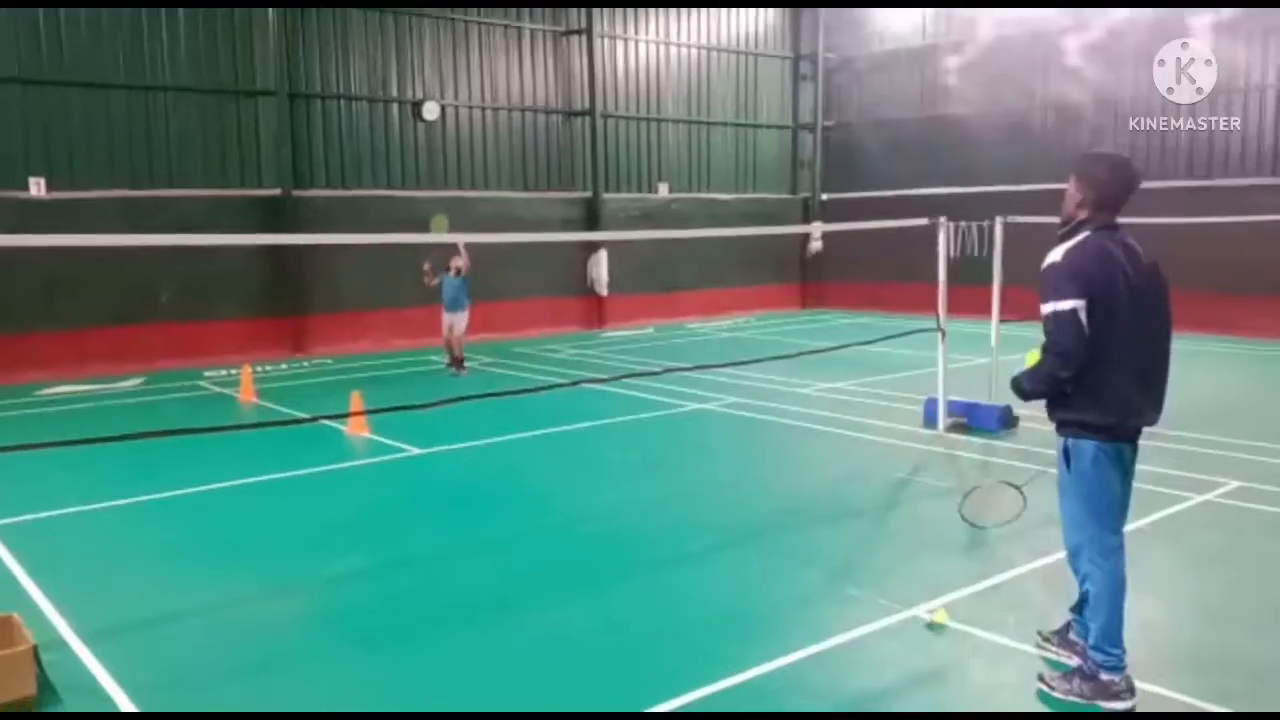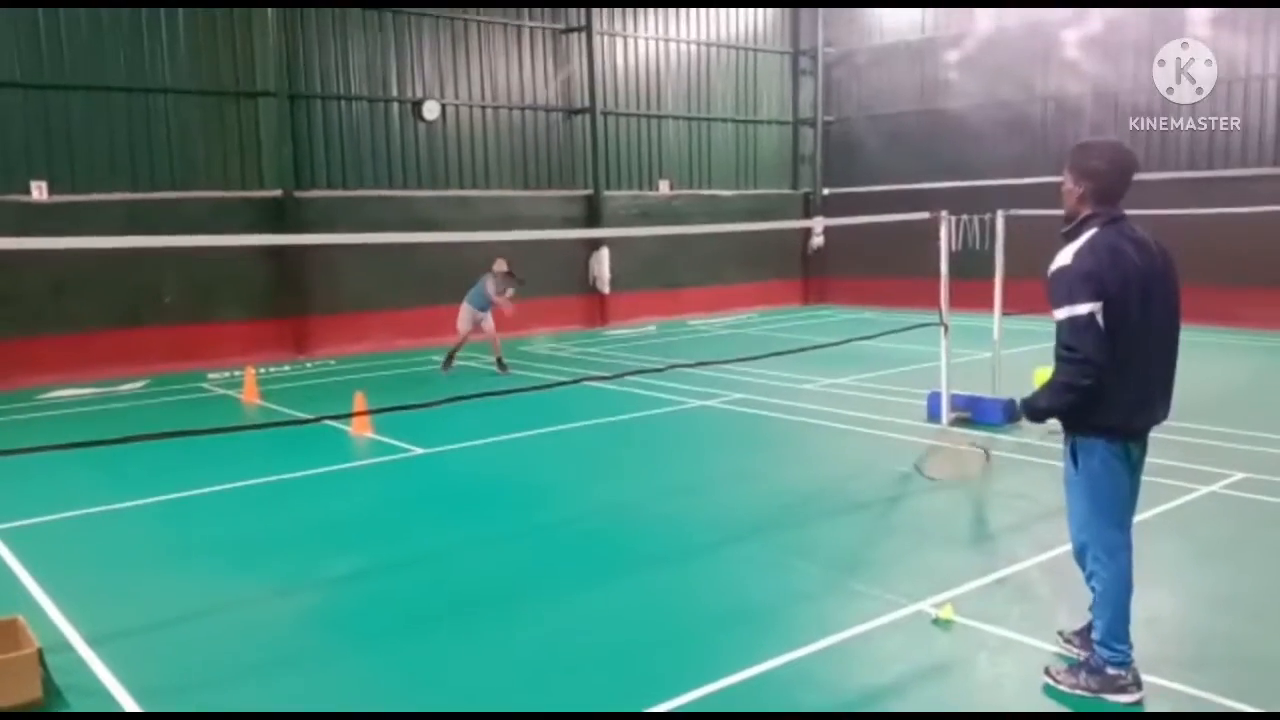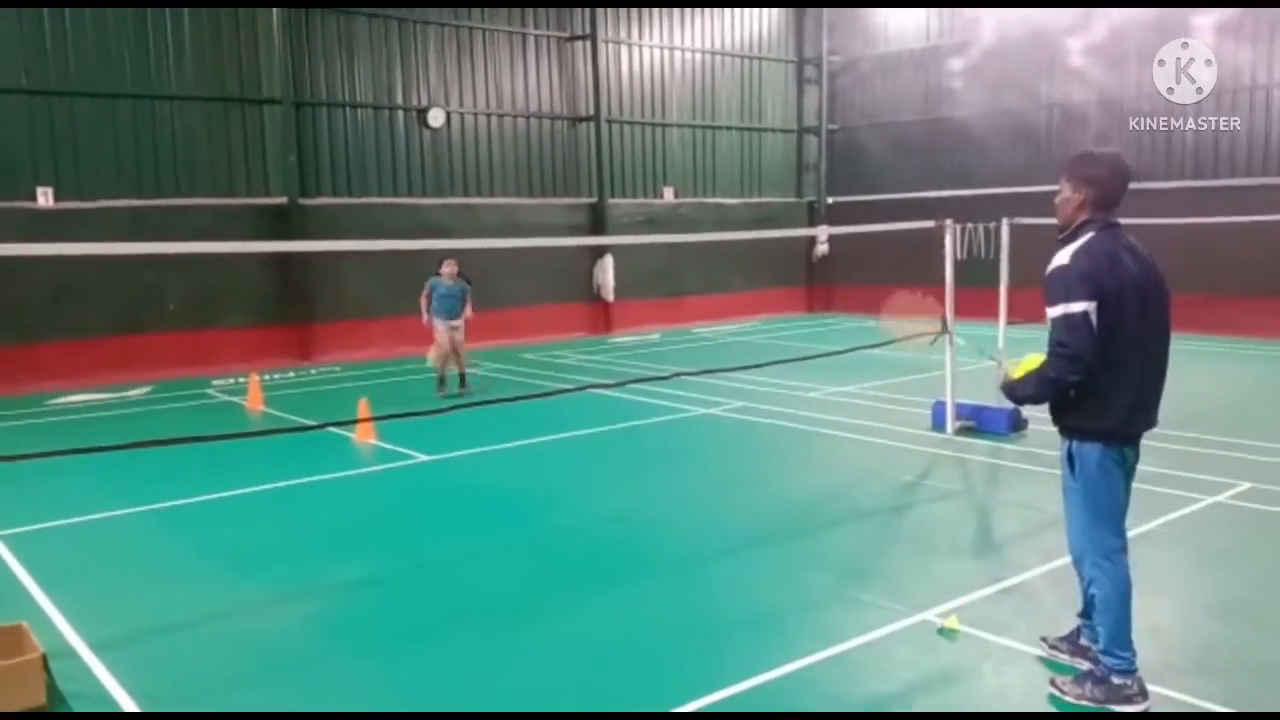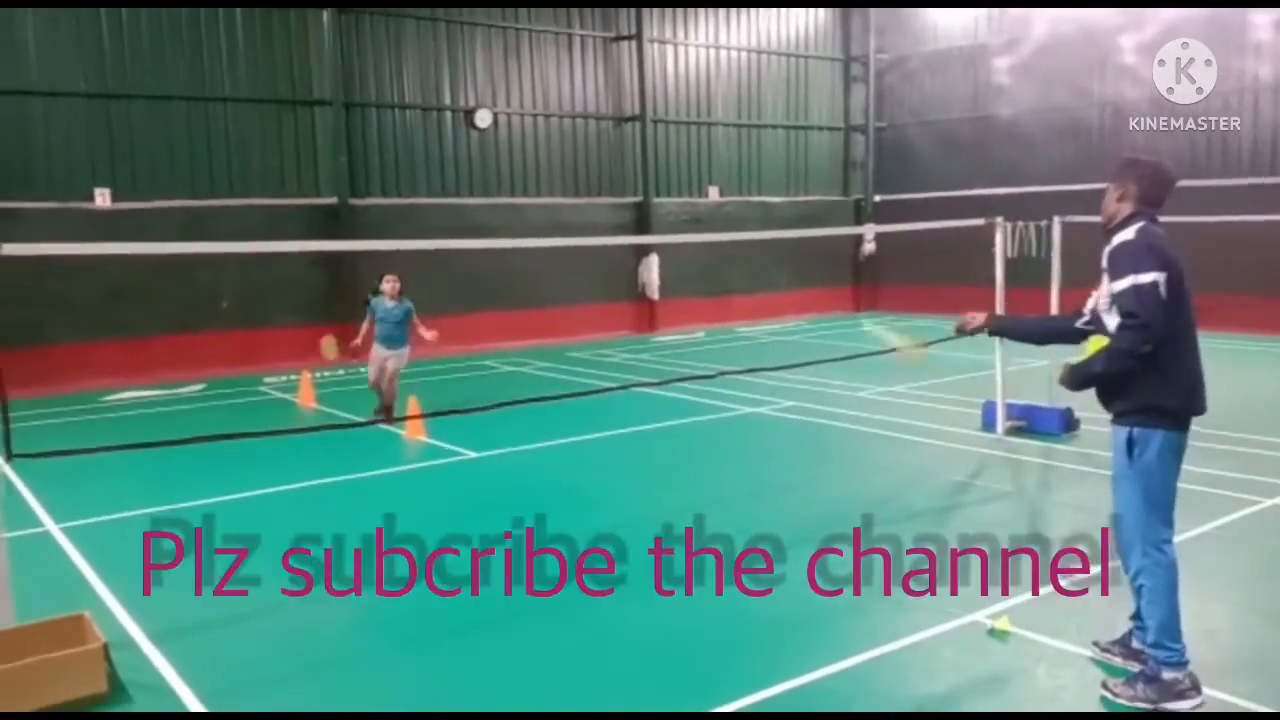
dt=0.7s
person 1, frame 1
left shoulder: (1069, 261)
right shoulder: (1139, 259)
left elbow: (1064, 353)
right elbow: (1146, 343)
left wrist: (1026, 383)
left hip: (1089, 424)
right hip: (1127, 417)
left knee: (1093, 541)
right knee: (1097, 536)
left ankle: (1106, 672)
right ankle: (1084, 631)
person 1, frame 2
left shoulder: (1078, 262)
right shoulder: (1150, 250)
left elbow: (1082, 360)
right elbow: (1151, 339)
left wrist: (1039, 404)
left hip: (1098, 424)
right hip: (1136, 416)
left knee: (1099, 540)
right knee: (1109, 535)
left ankle: (1112, 666)
right ankle: (1102, 632)
person 1, frame 3
left shoulder: (1074, 264)
right shoulder: (1137, 256)
left elbow: (1071, 361)
right elbow: (1132, 344)
left wrist: (1020, 388)
left hip: (1094, 428)
right hip: (1129, 417)
left knee: (1099, 546)
right knee: (1098, 540)
left ankle: (1118, 676)
right ankle: (1093, 636)
person 1, frame 4
left shoulder: (1133, 245)
right shoulder: (1141, 247)
left elbow: (1141, 334)
right elbow: (1079, 325)
left wrist: (1082, 374)
right wrist: (994, 323)
left hip: (1148, 413)
right hip: (1154, 410)
left knee: (1144, 538)
right knee: (1139, 532)
left ankle: (1169, 672)
right ankle: (1146, 636)
